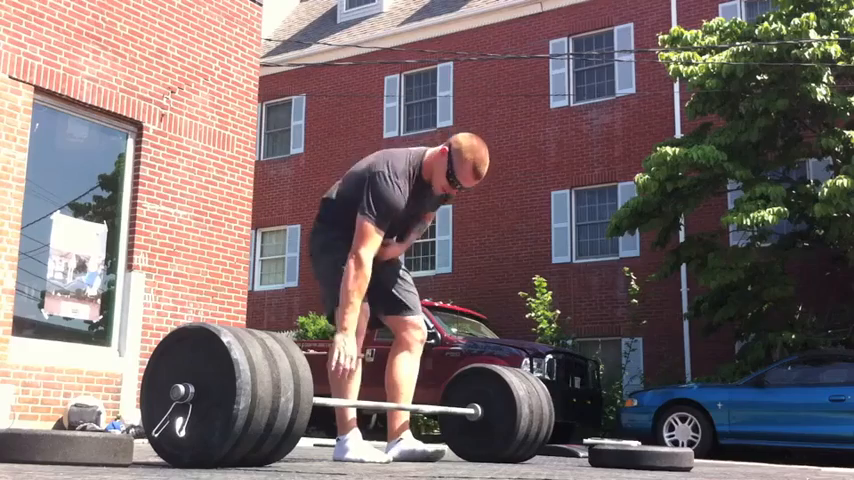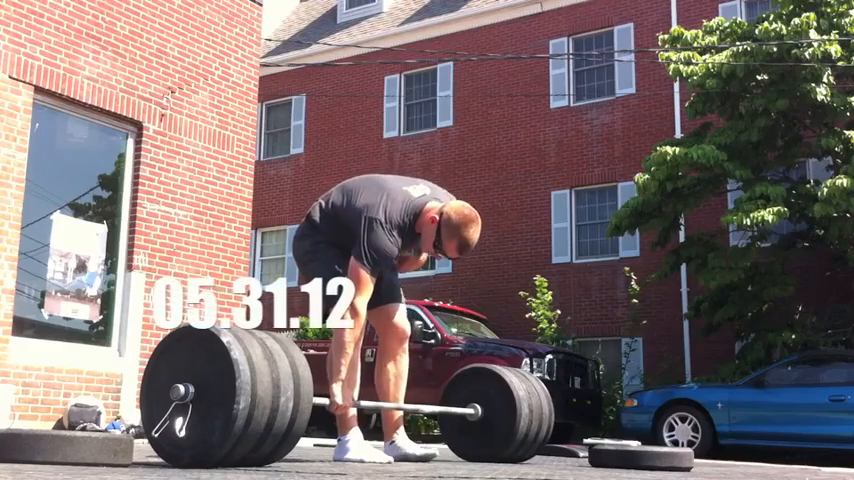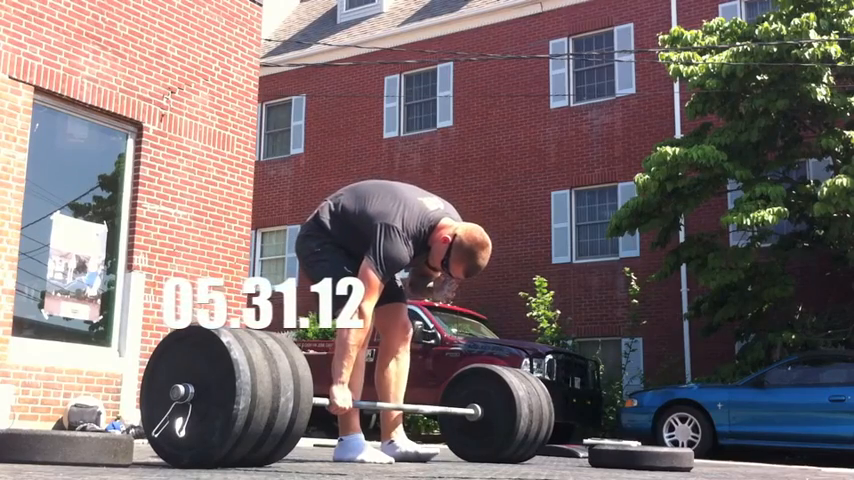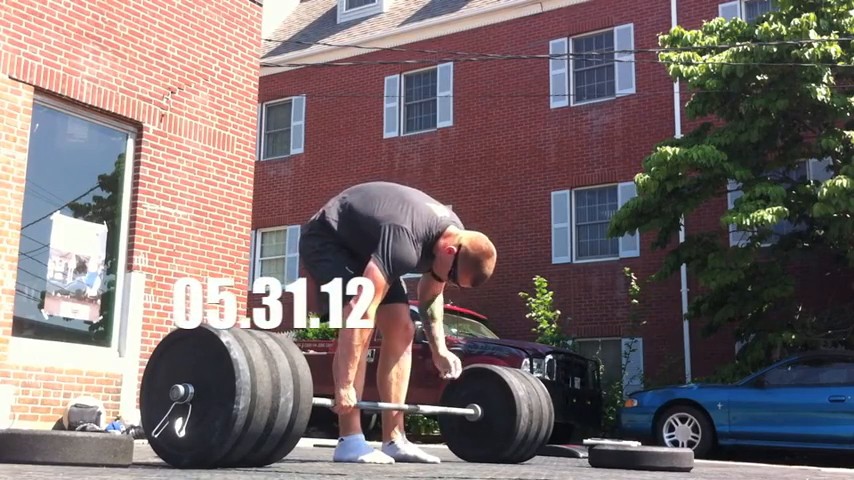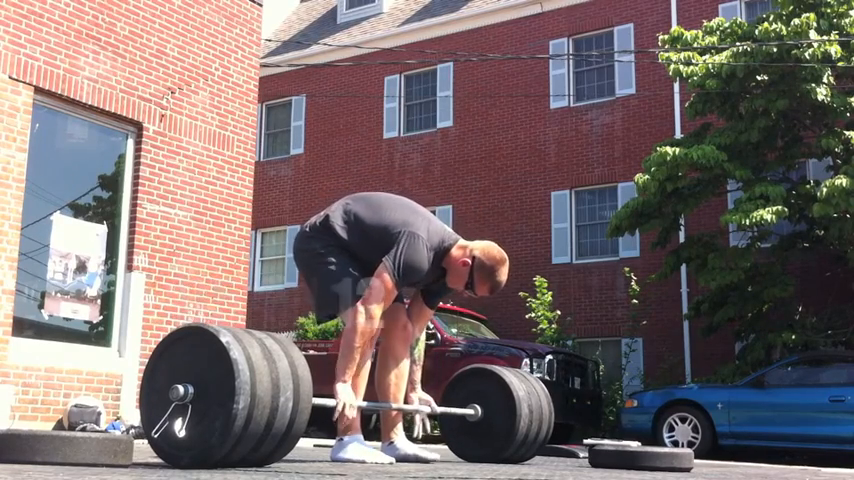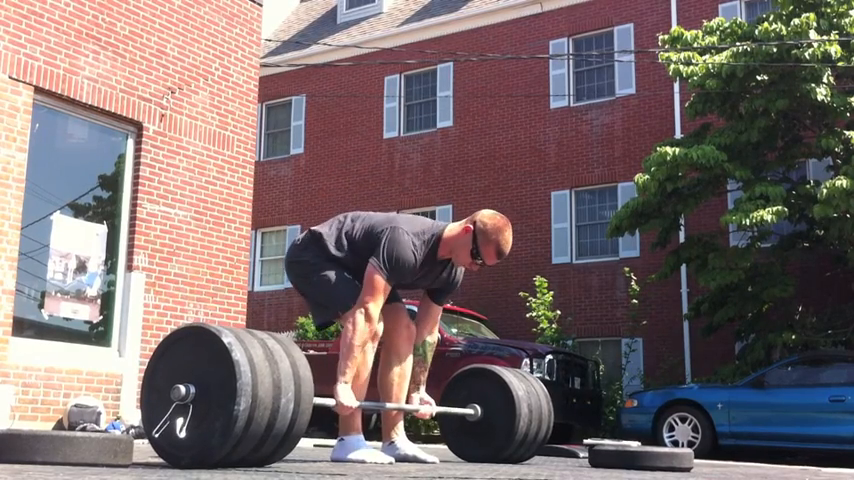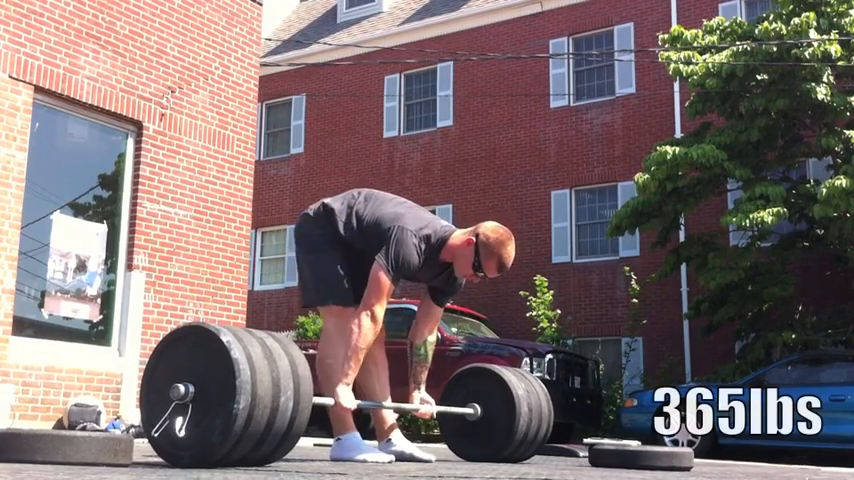
dt=0.7s
person 1, frame 1
left shoulder: (447, 179)
right shoulder: (392, 179)
right elbow: (360, 259)
left wrist: (401, 243)
right wrist: (345, 331)
left hip: (384, 243)
right hip: (336, 239)
left knee: (413, 331)
right knee: (357, 319)
left ankle: (399, 439)
right ankle: (348, 440)
person 1, frame 2
left shoulder: (447, 208)
right shoulder: (383, 228)
right elbow: (355, 306)
left wrist: (419, 255)
right wrist: (339, 382)
left hip: (361, 246)
right hip: (321, 241)
left knee: (398, 331)
right knee: (349, 324)
left ankle: (395, 439)
right ankle: (349, 440)
person 1, frame 3
left shoulder: (455, 228)
right shoulder: (397, 237)
left elbow: (417, 283)
right elbow: (361, 310)
right wrist: (340, 384)
left hip: (362, 245)
right hip: (324, 240)
left knee: (400, 330)
right knee: (360, 325)
left ankle: (393, 439)
right ankle: (349, 441)
person 1, frame 4
left shoulder: (458, 238)
right shoulder: (404, 240)
left elbow: (429, 296)
right elbow: (361, 309)
left wrist: (439, 348)
right wrist: (344, 384)
left hip: (365, 246)
right hip: (327, 240)
left knee: (402, 331)
right knee: (361, 323)
left ankle: (394, 440)
right ankle: (350, 441)
person 1, frame 5
left shoulder: (444, 268)
right shoulder: (418, 250)
left elbow: (414, 329)
right elbow: (367, 311)
left wrist: (414, 389)
right wrist: (342, 383)
left hip: (359, 252)
right hip: (322, 243)
left knee: (400, 330)
right knee: (370, 325)
left ankle: (393, 440)
right ankle: (348, 441)
person 1, frame 6
left shoulder: (452, 270)
right shoulder: (404, 243)
left elbow: (426, 331)
right elbow: (366, 311)
left wrist: (417, 390)
right wrist: (343, 384)
left hip: (355, 262)
right hip: (313, 257)
left knee: (404, 331)
right knee: (371, 328)
left ankle: (394, 440)
right ankle: (349, 441)
person 1, frame 7
left shoulder: (452, 272)
right shoulder: (409, 243)
left elbow: (424, 332)
right elbow: (370, 314)
left wrist: (417, 390)
right wrist: (344, 385)
left hip: (358, 244)
right hip: (324, 229)
left knee: (373, 339)
right knee: (340, 322)
left ankle: (390, 438)
right ankle: (345, 440)
